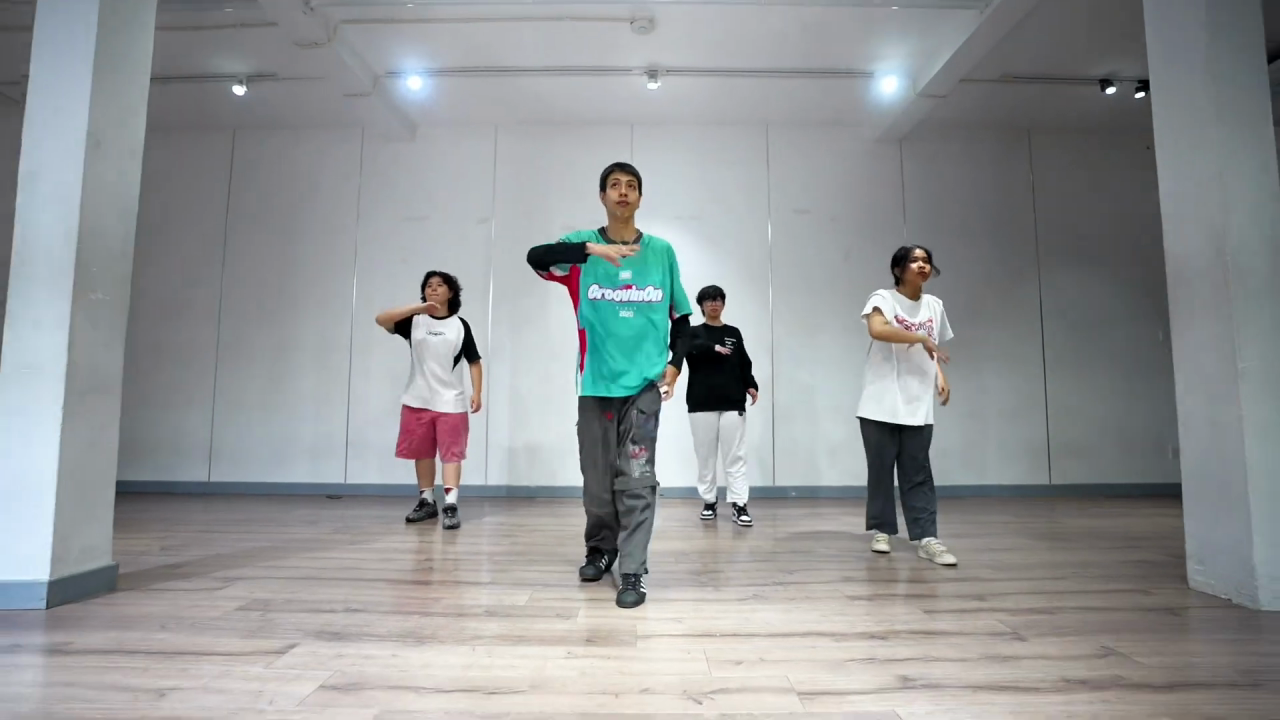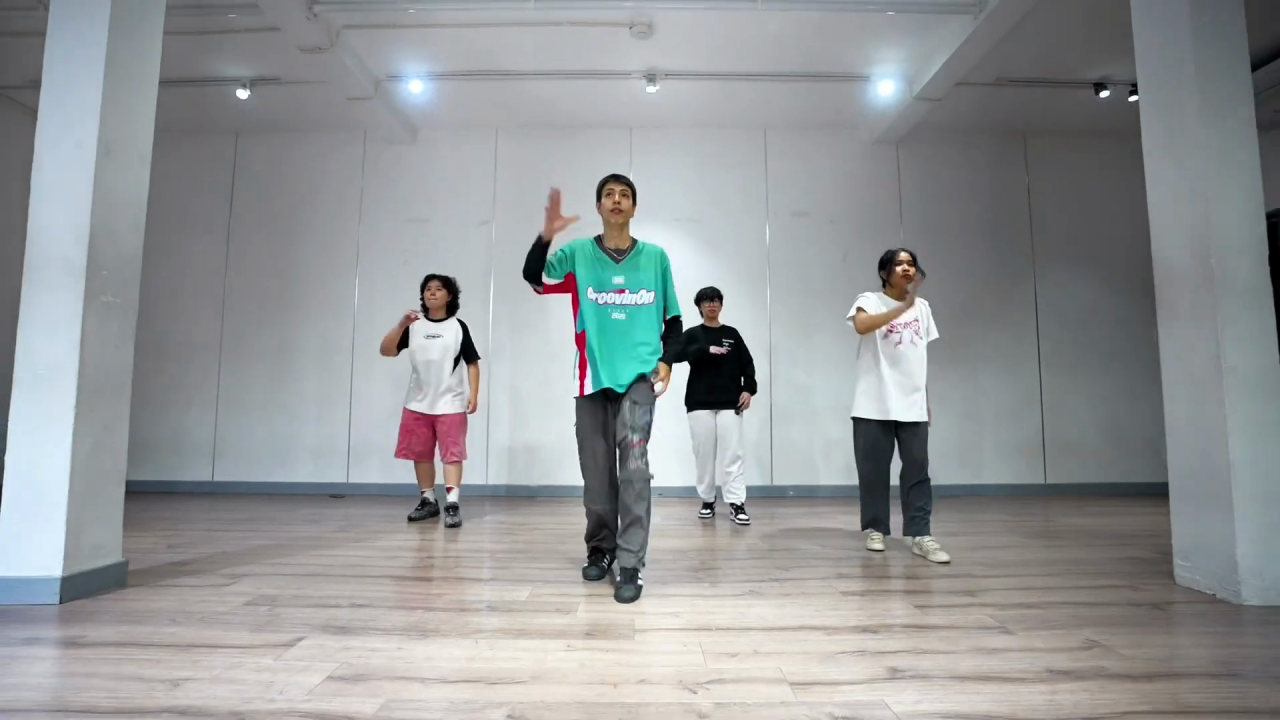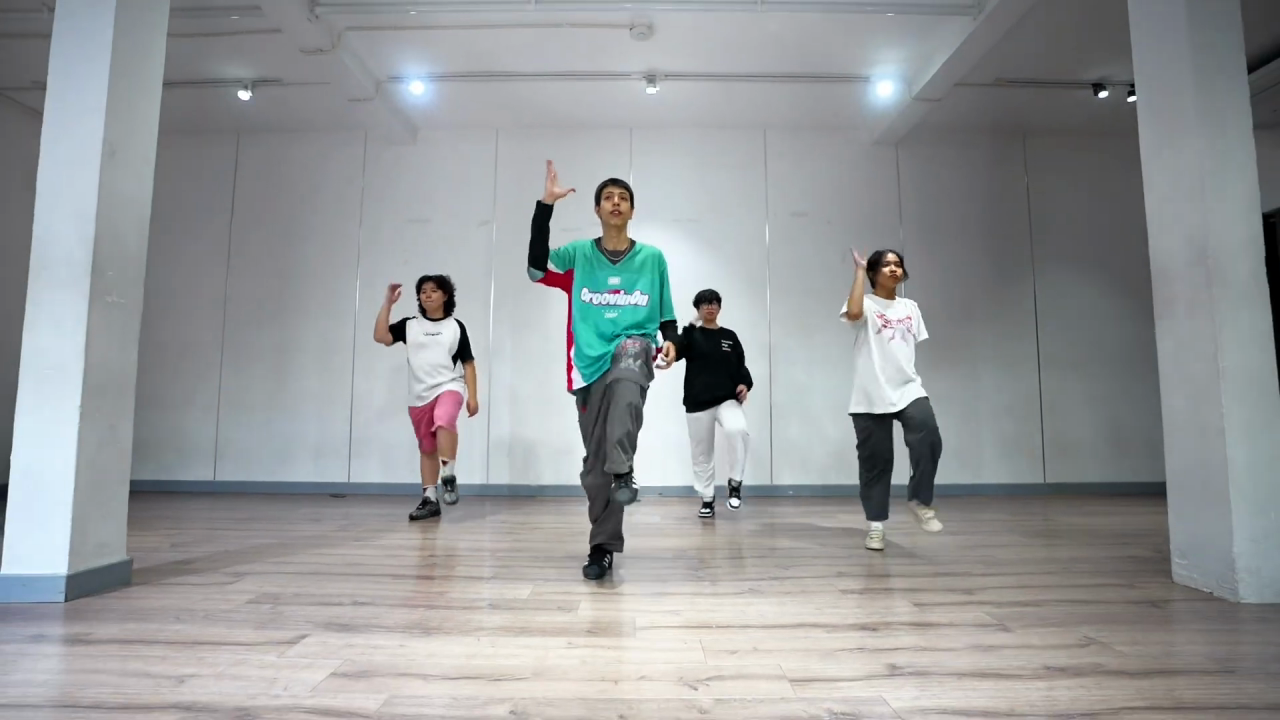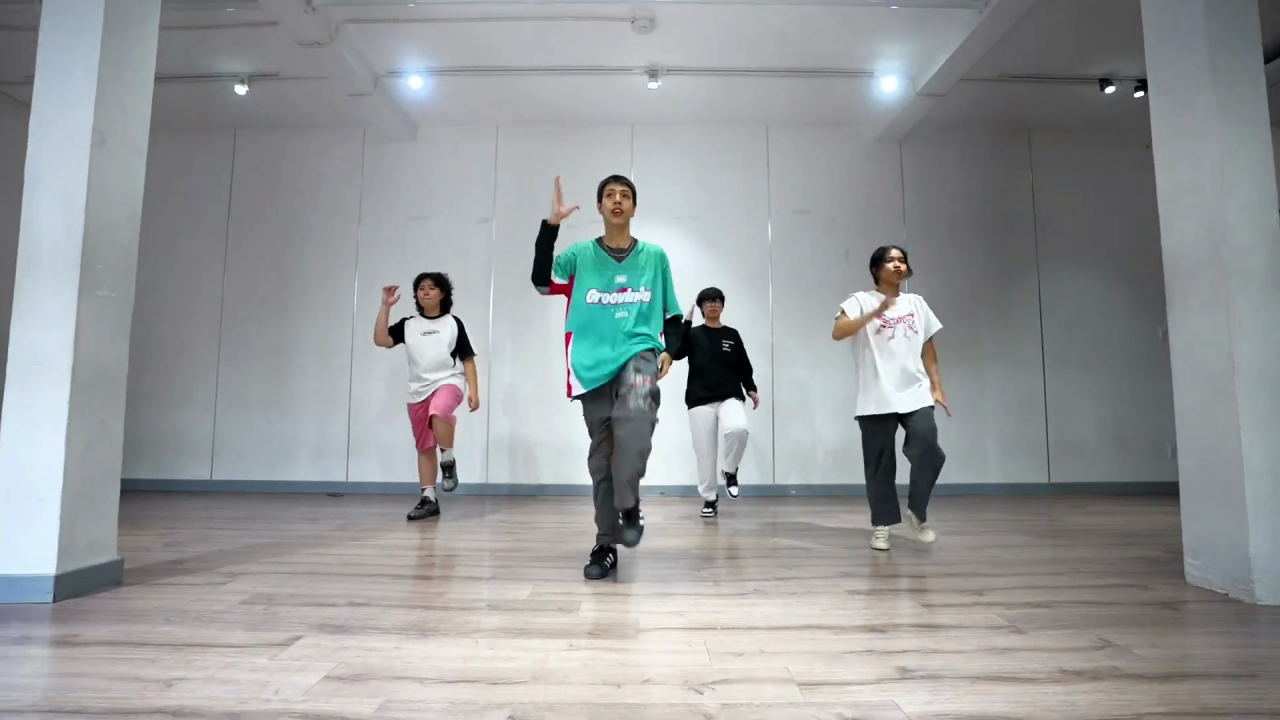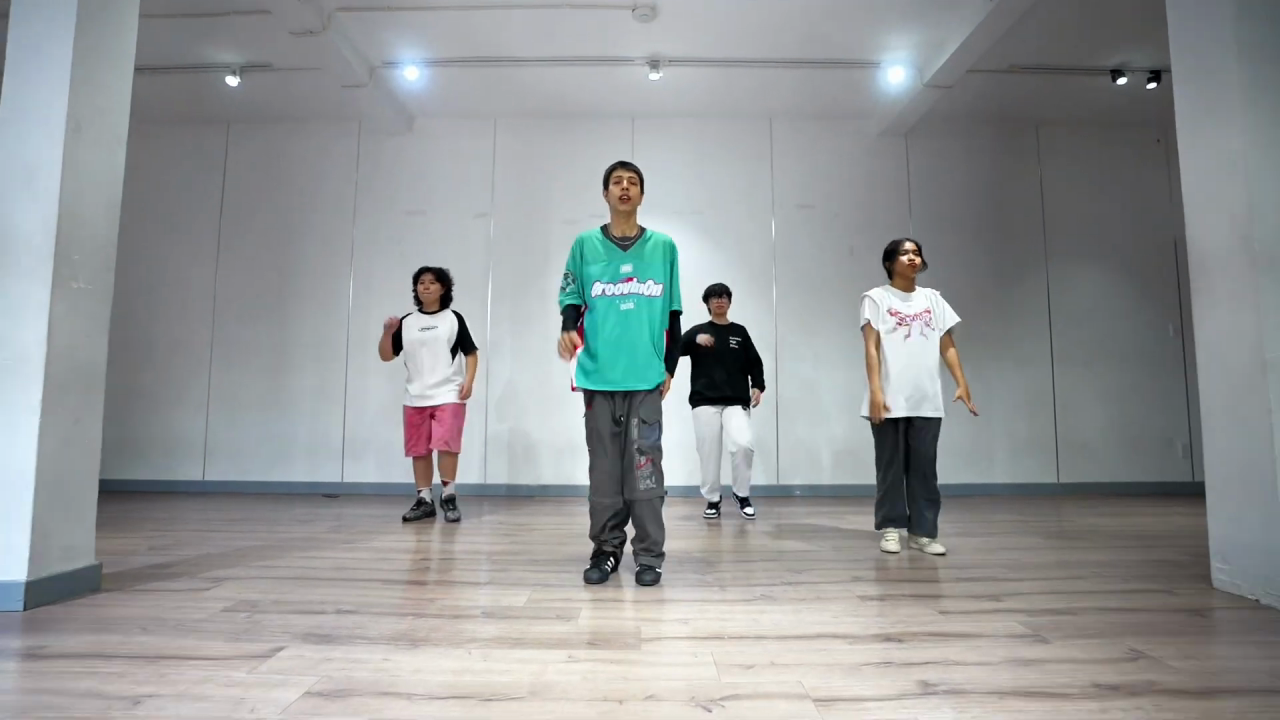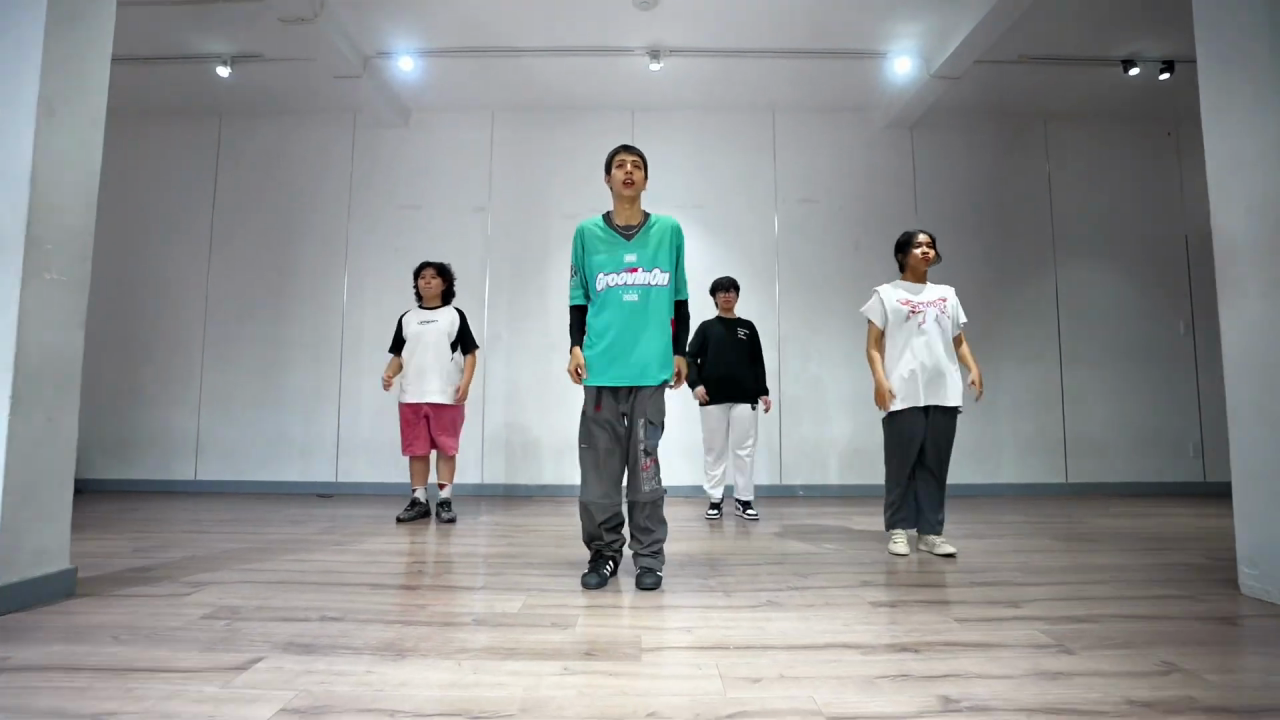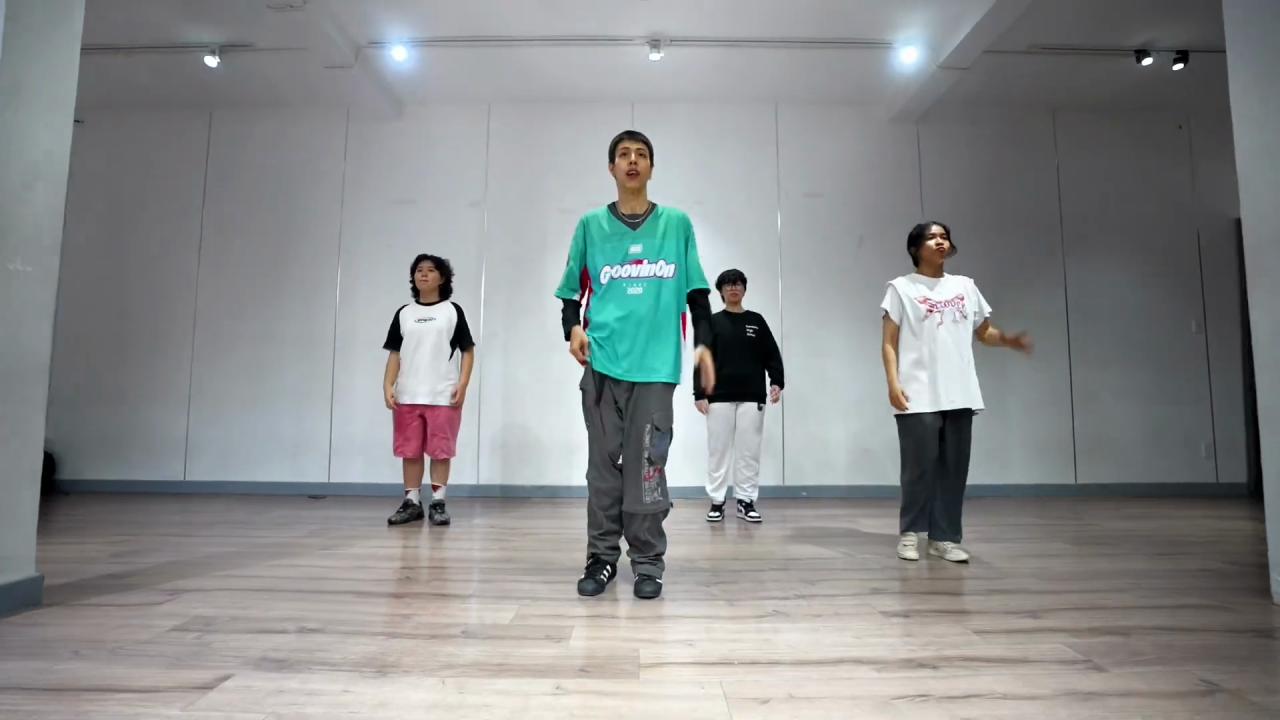
dt=0.2s
person 1, frame 1
left shoulder: (662, 251)
right shoulder: (585, 243)
left elbow: (681, 316)
right elbow: (536, 259)
left wrist: (676, 361)
right wrist: (590, 250)
left hip: (645, 376)
right hip: (597, 377)
left knee: (637, 475)
right knee: (597, 474)
left ankle: (633, 570)
right ankle: (601, 548)
person 1, frame 2
left shoulder: (655, 257)
right shoulder: (579, 252)
left elbow: (672, 317)
right elbow: (533, 277)
left wrist: (667, 359)
right wrist: (546, 234)
left hip: (639, 371)
right hip: (594, 373)
left knee: (633, 466)
right knee: (596, 468)
left ankle: (631, 565)
right ankle: (601, 548)
person 1, frame 3
left shoulder: (653, 259)
right shoulder: (577, 254)
left elbow: (667, 317)
right elbow: (536, 266)
left wrist: (670, 343)
right wrist: (546, 204)
left hip: (632, 348)
right hip: (590, 363)
left knee: (626, 369)
right knee: (594, 459)
left ankle: (621, 472)
right ankle: (604, 544)
person 1, frame 4
left shoulder: (655, 257)
right shoulder: (579, 254)
left elbow: (671, 315)
right elbow: (542, 281)
left wrist: (668, 352)
right wrist: (551, 221)
left hip: (640, 353)
right hip: (594, 365)
left knee: (636, 413)
right knee: (603, 457)
left ankle: (628, 506)
right ankle: (607, 543)
person 1, frame 5
left shoulder: (663, 246)
right shoulder: (585, 244)
left elbow: (673, 312)
right elbow: (571, 302)
left wrist: (671, 365)
right wrist: (569, 333)
left hip: (646, 372)
right hip: (598, 372)
left knee: (643, 463)
right knee: (605, 465)
left ankle: (648, 554)
right ankle: (607, 548)
person 1, frame 6
left shoulder: (668, 231)
right shoulder: (587, 233)
left elbow: (678, 298)
right elbow: (577, 298)
left wrist: (681, 352)
right wrist: (575, 346)
left hip: (650, 365)
right hip: (600, 366)
left knee: (644, 458)
right knee: (599, 463)
left ankle: (649, 556)
right ankle: (604, 551)
person 1, frame 7
left shoulder: (677, 223)
right shoulder: (591, 225)
left elbow: (697, 290)
right elbow: (571, 289)
left wrist: (703, 344)
right wrist: (574, 331)
left hip: (655, 363)
right hip: (602, 356)
left knee: (647, 464)
right knee: (600, 460)
left ankle: (647, 563)
right ankle: (601, 554)
person 2, frame 1
left shoulder: (934, 305)
right shoulder: (883, 299)
right elbow: (877, 330)
left wrist: (940, 375)
right wrist: (921, 339)
left hip: (918, 405)
right hip: (880, 405)
left knee: (917, 472)
right knee: (880, 469)
left ankle: (927, 539)
right ankle: (881, 531)
person 2, frame 2
left shoulder: (922, 307)
right shoulder: (870, 301)
right elbow: (862, 325)
left wrist: (924, 393)
right wrist: (902, 307)
left hip: (912, 402)
right hip: (873, 404)
left knee: (917, 470)
right knee: (873, 470)
left ankle: (920, 537)
right ankle: (875, 530)
person 2, frame 3
left shoulder: (910, 307)
right shoulder: (865, 302)
right elbow: (851, 312)
right wrist: (860, 272)
left hip: (909, 390)
right hip: (871, 397)
left knee: (928, 434)
right knee: (875, 461)
left ankle: (920, 501)
right ankle: (876, 524)
person 2, frame 4
left shoulder: (917, 303)
right shoulder: (862, 300)
left elbow: (928, 350)
right elbow: (839, 331)
left wrist: (936, 388)
right wrist: (875, 313)
left hip: (915, 395)
right hip: (875, 399)
left knee: (928, 451)
right knee: (879, 464)
left ankle: (917, 511)
right ankle: (882, 524)
person 2, frame 5
left shoulder: (933, 299)
right shoulder: (876, 299)
left elbow: (947, 346)
right elbow: (871, 349)
left wrist: (961, 384)
right wrist: (876, 390)
left hip: (926, 400)
right hip: (891, 401)
left knee: (924, 467)
right knee: (891, 466)
left ankle: (923, 532)
right ankle: (891, 528)
person 2, frame 6
left shoulder: (947, 294)
right shoulder: (886, 294)
left elbow: (958, 341)
right elbow: (873, 344)
left wrist: (973, 369)
right wrist: (880, 381)
left hip: (943, 391)
right hip: (903, 393)
left knee: (935, 463)
right knee: (902, 462)
left ankle: (930, 532)
right ankle: (898, 530)
person 2, frame 7
left shoulder: (965, 286)
right shoulder: (901, 288)
left elbow: (983, 331)
right elbow: (889, 342)
left wrist: (1006, 339)
right wrist: (892, 381)
left hip: (960, 393)
right hip: (919, 393)
left knee: (954, 466)
right knee: (920, 463)
left ankle: (943, 537)
right ankle: (911, 532)
person 3, frame 1
left shoulder: (460, 325)
right shoulder: (414, 321)
left elbow: (474, 362)
right elbow: (381, 319)
left wrist: (476, 393)
right wrist: (418, 308)
left hip: (451, 401)
right hip: (417, 400)
left knee: (451, 453)
right knee: (421, 452)
left ankle: (450, 506)
right ankle: (426, 501)
person 3, frame 2
left shoulder: (458, 327)
right shoulder: (413, 327)
left elbow: (472, 363)
right elbow: (386, 351)
left wrist: (473, 394)
right wrist: (402, 325)
left hip: (450, 402)
right hip: (417, 402)
left knee: (452, 454)
right knee: (419, 453)
left ankle: (452, 505)
right ankle: (428, 501)
person 3, frame 3
left shoulder: (456, 326)
right shoulder: (409, 325)
left elbow: (468, 363)
right elbow: (380, 336)
left wrist: (473, 395)
right wrist: (388, 303)
left hip: (450, 387)
right hip: (420, 395)
left knee: (444, 423)
right knee: (427, 448)
left ankle: (448, 475)
right ankle: (430, 499)
person 3, frame 4
left shoulder: (454, 324)
right shoulder: (407, 325)
left elbow: (468, 359)
right elbow: (380, 341)
left wrist: (473, 390)
right wrist: (385, 307)
left hip: (448, 383)
right hip: (418, 393)
left knee: (439, 415)
right knee: (425, 446)
left ankle: (448, 463)
right ankle: (428, 499)
person 3, frame 5
left shoulder: (454, 319)
right shoulder: (407, 322)
left elbow: (471, 354)
right elbow: (386, 355)
left wrist: (468, 380)
right wrist: (387, 333)
left hip: (448, 394)
right hip: (416, 397)
left knee: (446, 445)
right knee: (419, 450)
left ankle: (449, 497)
right ankle: (424, 501)
person 3, frame 6
left shoulder: (455, 315)
right shoulder: (407, 318)
left elbow: (470, 354)
right elbow: (398, 355)
left wrist: (465, 383)
right wrist: (389, 374)
left hip: (446, 395)
right hip: (411, 395)
left knee: (446, 448)
right knee: (416, 449)
left ankle: (445, 501)
right ankle: (419, 501)
person 3, frame 7
left shoulder: (453, 311)
right shoulder: (403, 313)
left elbow: (468, 351)
right elbow: (395, 354)
left wrist: (462, 385)
right wrist: (388, 386)
left hip: (444, 396)
right hip: (408, 395)
left knee: (441, 450)
right knee: (409, 450)
left ankle: (437, 503)
right ankle: (412, 503)
person 4, frame 1
left shoulder: (734, 333)
right shoulder: (694, 332)
left elbow: (744, 365)
left wrist: (751, 386)
right wrist: (711, 348)
left hip: (732, 403)
right hip: (701, 404)
left knee: (734, 454)
right knee: (705, 455)
left ankle: (739, 504)
right ankle: (709, 501)
person 4, frame 2
left shoulder: (732, 334)
right shoulder: (693, 334)
left elbow: (747, 364)
right elbow: (676, 356)
left wrist: (749, 389)
right wrist: (705, 350)
left hip: (730, 405)
right hip: (700, 404)
left knee: (732, 454)
right knee: (704, 454)
left ankle: (736, 503)
right ankle: (707, 500)
person 4, frame 3
left shoulder: (730, 336)
right shoulder: (690, 334)
left elbow: (740, 366)
right elbow: (674, 354)
left wrist: (746, 383)
right wrist: (690, 329)
left hip: (728, 399)
right hip: (698, 403)
left knee: (738, 430)
right knee: (701, 454)
left ankle: (735, 483)
right ankle: (707, 499)
person 4, frame 4
left shoulder: (732, 335)
right shoulder: (693, 334)
left elbow: (744, 366)
right elbow: (674, 353)
left wrist: (751, 389)
right wrist: (685, 324)
left hip: (730, 397)
right hip: (700, 400)
left knee: (738, 429)
right knee: (705, 452)
left ankle: (730, 471)
right ankle: (709, 498)
person 4, frame 5
left shoulder: (740, 332)
right shoulder: (699, 331)
left elbow: (754, 362)
left wrist: (758, 385)
right wrist: (695, 341)
left hip: (737, 401)
right hip: (704, 402)
left knee: (743, 446)
right knee: (708, 453)
left ankle: (742, 496)
right ankle: (712, 500)
person 4, frame 6
left shoulder: (748, 327)
right shoulder: (707, 327)
left elbow: (757, 362)
right elbow: (691, 358)
left wrist: (763, 391)
right wrist: (695, 384)
left hip: (745, 398)
right hip: (712, 399)
left knee: (744, 450)
right knee: (714, 450)
left ankle: (744, 499)
right ankle: (715, 500)
person 4, frame 7
left shoulder: (756, 321)
right shoulder: (714, 321)
left elbow: (771, 353)
left wrist: (777, 382)
right wrist: (700, 393)
left hip: (752, 397)
right hip: (719, 397)
left knee: (749, 450)
right knee: (719, 449)
left ankle: (746, 501)
right ankle: (717, 502)
